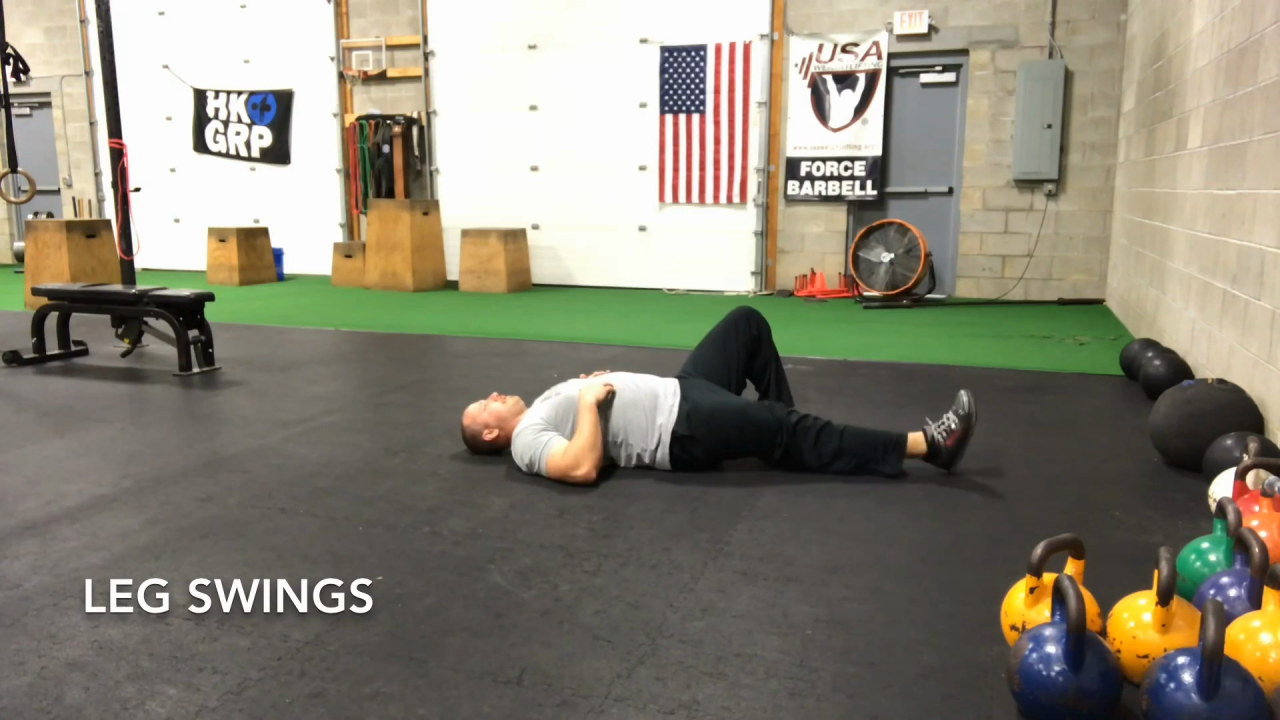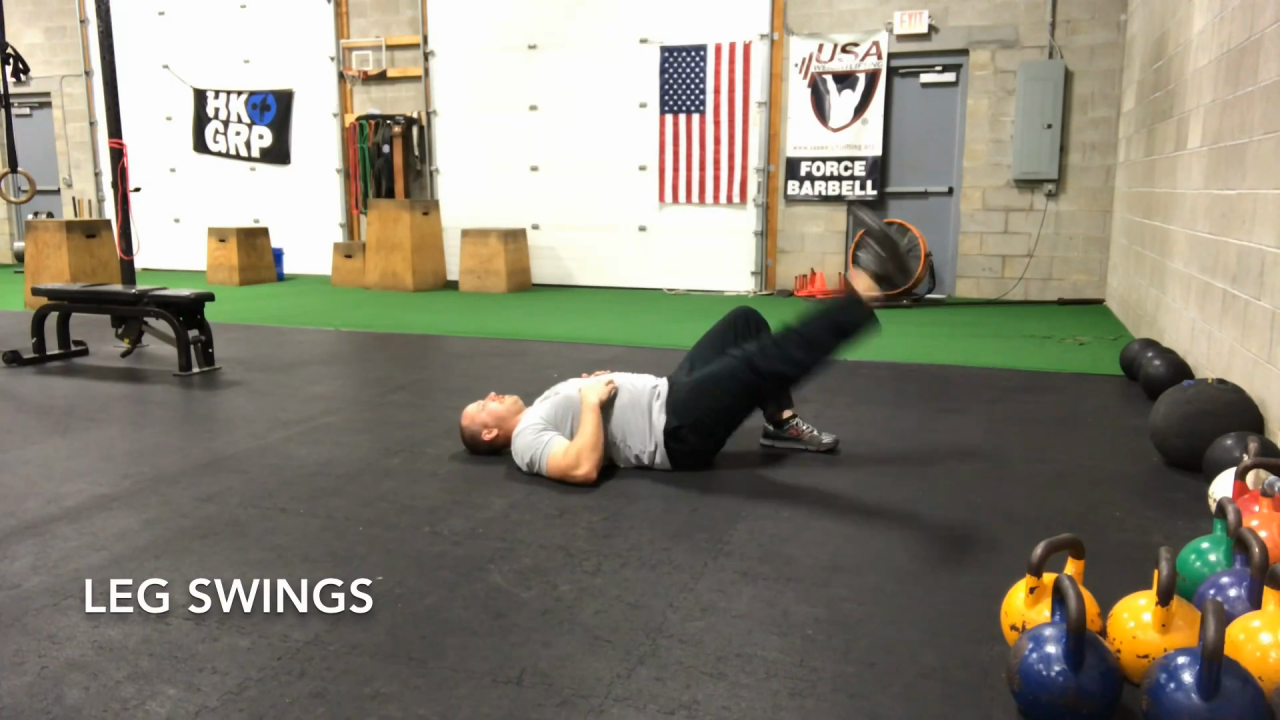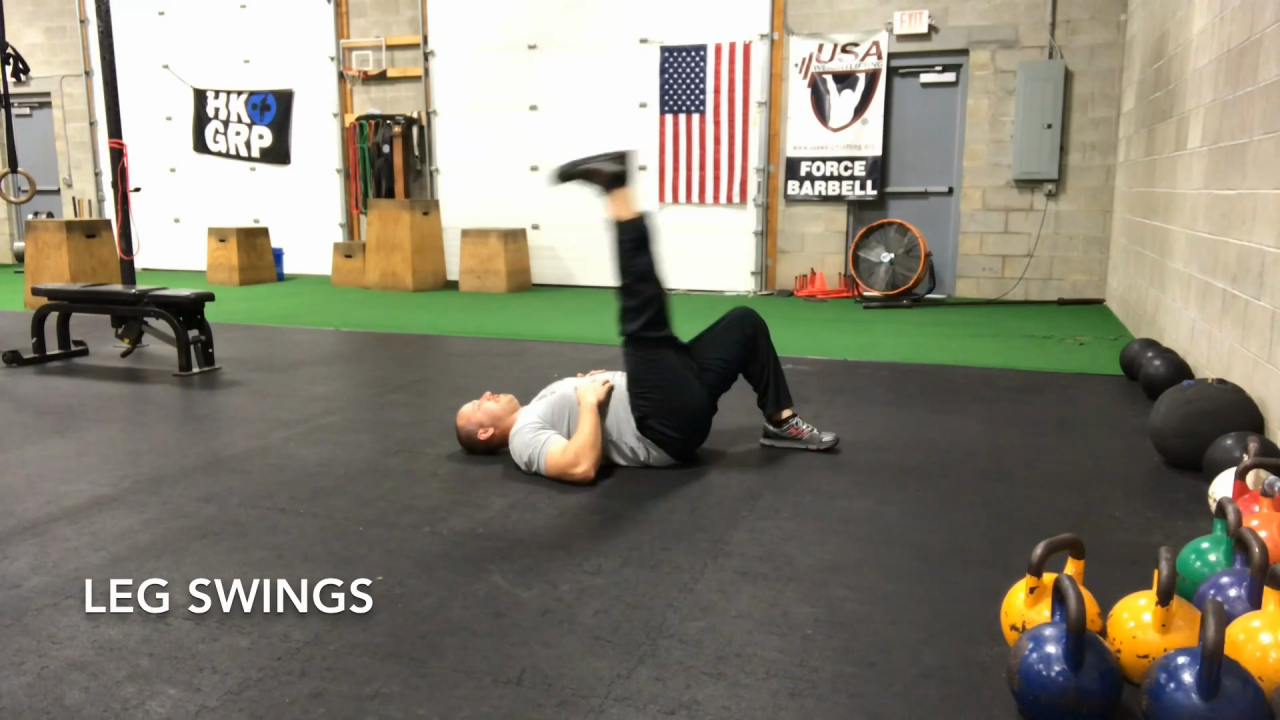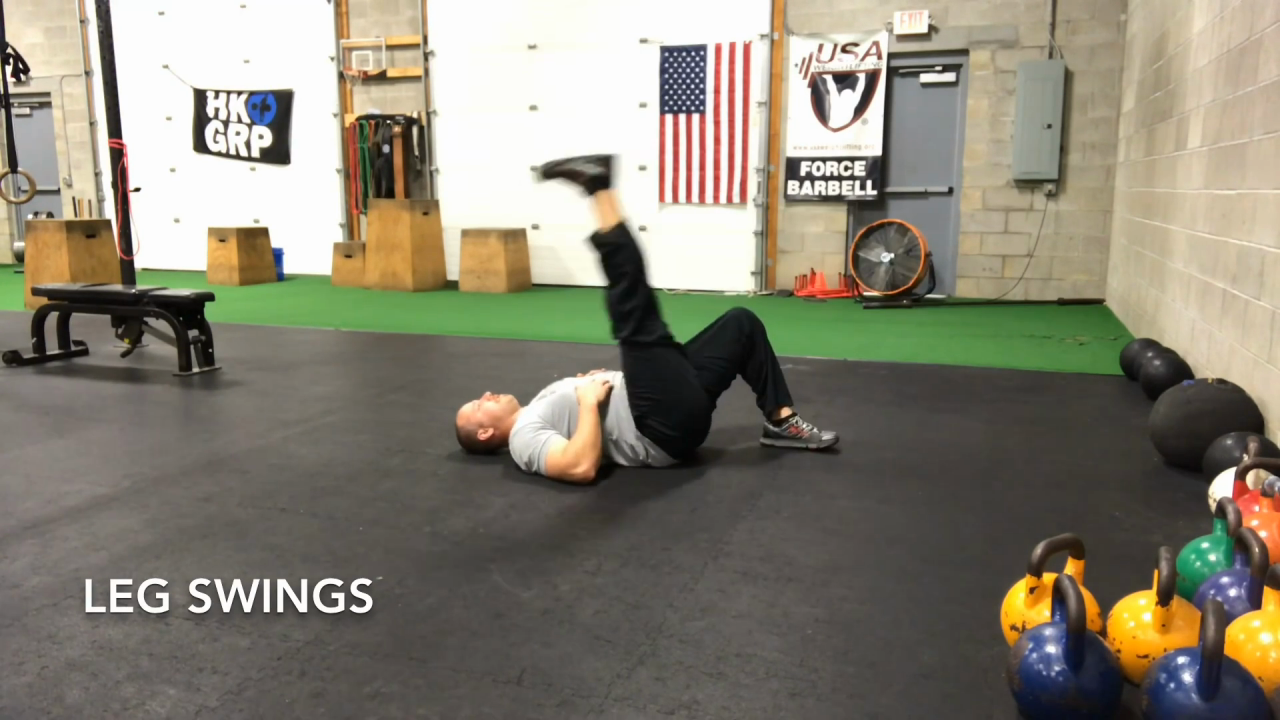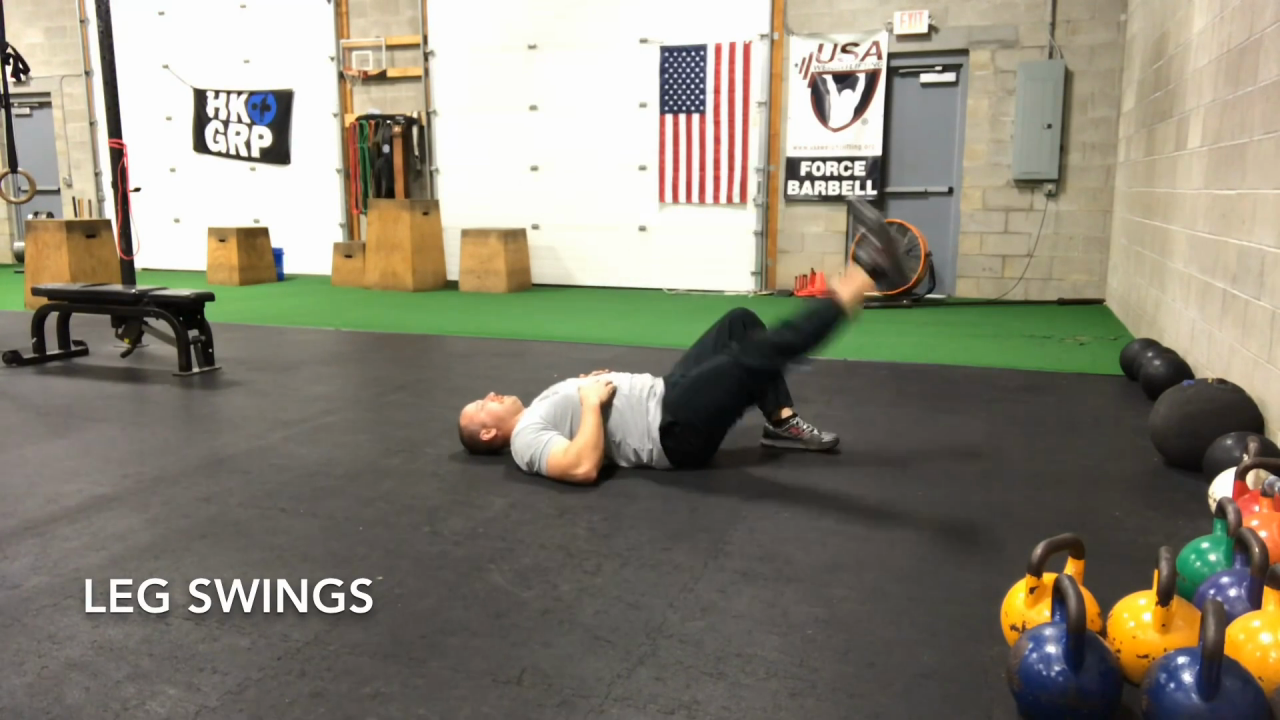
dt=0.4s
person 1, frame 1
left shoulder: (542, 410)
right shoulder: (527, 440)
right elbow: (583, 467)
left wrist: (591, 385)
right wrist: (589, 402)
left hip: (679, 394)
right hip: (682, 434)
left knee: (747, 322)
right knee: (794, 433)
left ankle: (780, 414)
right ankle: (928, 444)
person 1, frame 2
left shoulder: (542, 414)
right shoulder: (527, 439)
right elbow: (584, 467)
left wrist: (593, 387)
right wrist: (592, 402)
left hip: (668, 395)
right hip: (676, 433)
left knee: (743, 322)
right knee: (759, 361)
left ankle: (783, 426)
right ankle: (867, 287)
person 1, frame 3
left shoulder: (538, 412)
right shoulder: (525, 438)
right elbow: (583, 467)
left wrist: (597, 383)
right wrist: (589, 402)
left hip: (678, 406)
right hip: (670, 425)
left knee: (744, 323)
right knee: (644, 322)
left ankle: (782, 423)
person 1, frame 4
left shoulder: (538, 410)
right shoulder: (525, 438)
right elbow: (582, 467)
left wrist: (598, 383)
right wrist: (590, 400)
left hip: (672, 410)
right hip: (667, 425)
left knee: (740, 323)
right knee: (637, 322)
left ankle: (781, 422)
person 1, frame 5
left shoulder: (540, 411)
right shoulder: (529, 443)
right elbow: (584, 469)
left wrist: (593, 389)
right wrist: (594, 404)
left hip: (665, 397)
right hip: (676, 433)
left knee: (741, 322)
right knee: (754, 354)
left ankle: (783, 423)
right ankle: (865, 272)
